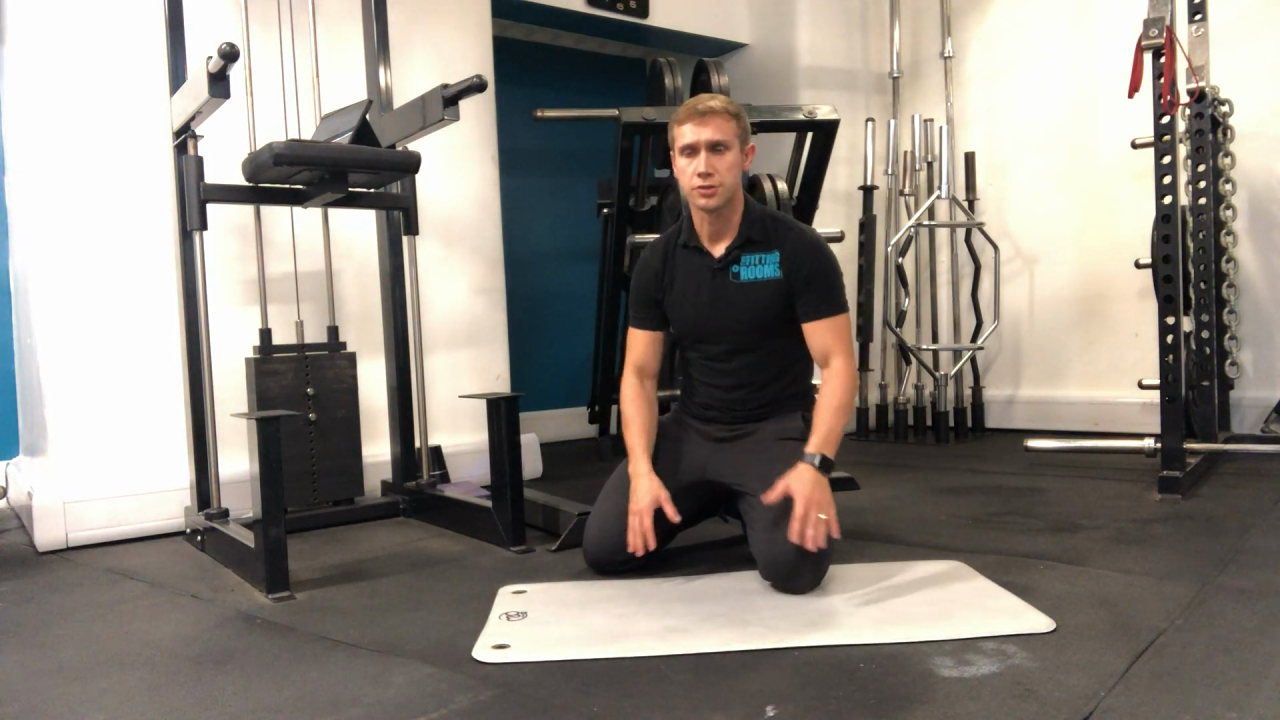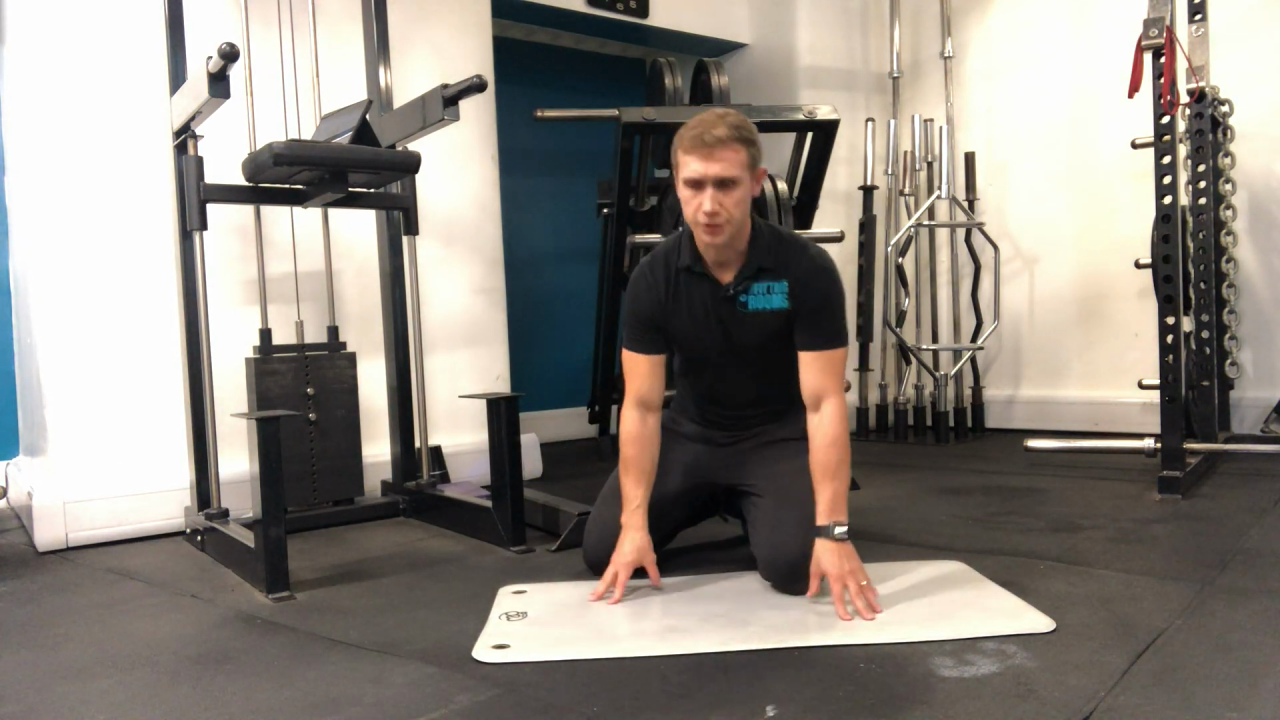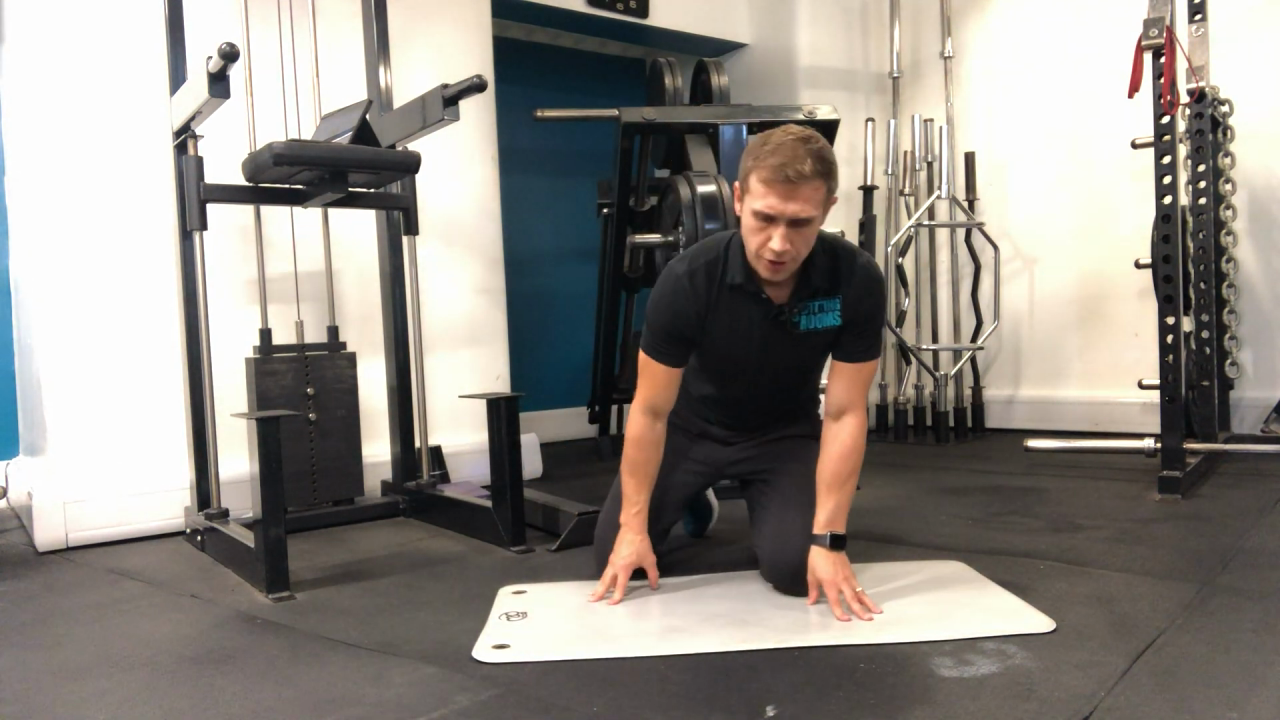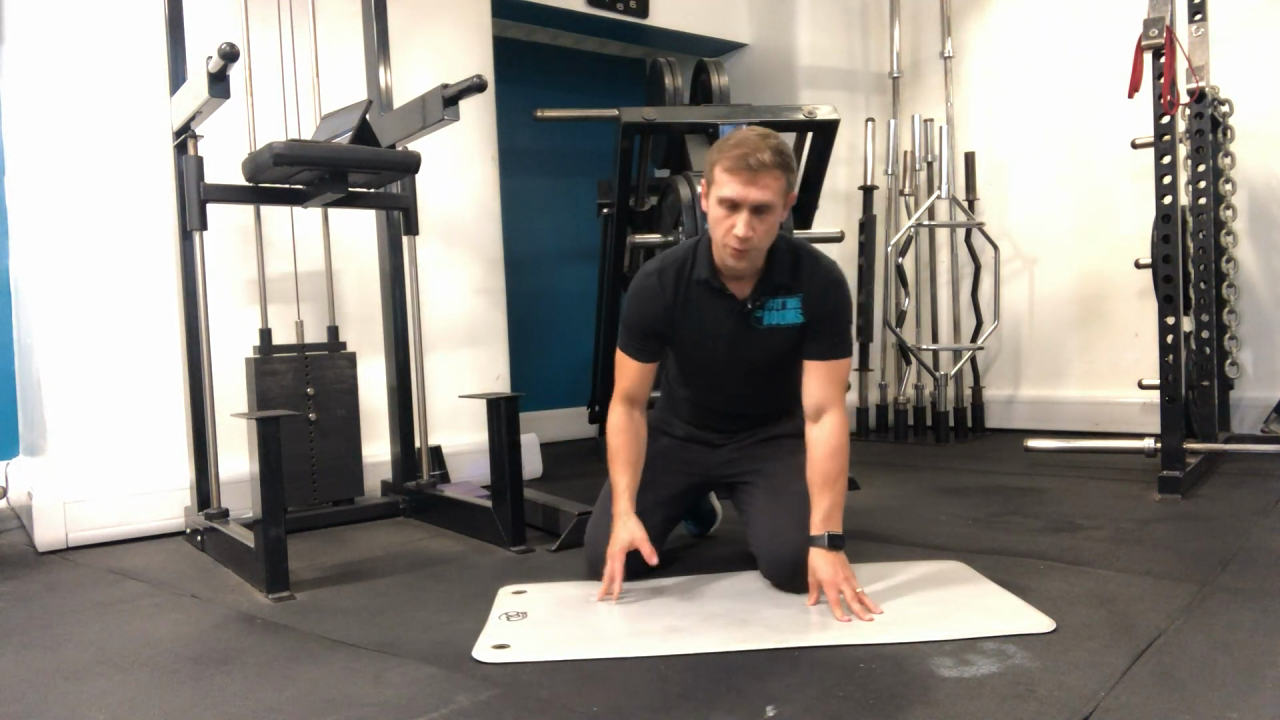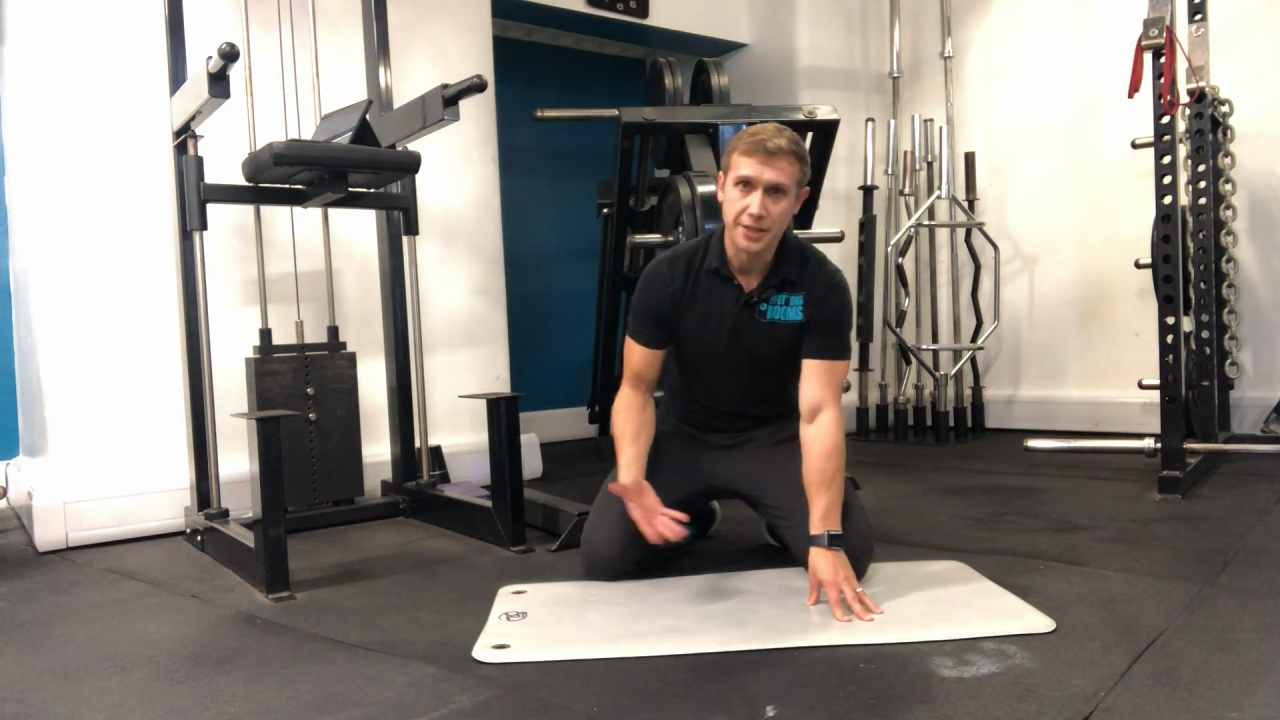
dt=0.4s
person 1, frame 1
left shoulder: (799, 249)
right shoulder: (658, 261)
left elbow: (838, 365)
right elbow: (640, 374)
left wrist: (815, 464)
right wrist: (641, 471)
left hip: (776, 433)
right hip: (690, 431)
left knee: (794, 566)
right knee: (605, 549)
left ankle: (751, 505)
right ankle: (715, 500)
person 1, frame 2
left shoulder: (807, 269)
right shoulder: (653, 277)
left elbow: (824, 403)
right elbow: (642, 406)
left wrist: (832, 531)
right wrist: (633, 524)
left hip: (776, 435)
right hip: (690, 433)
left knee: (793, 566)
right knee: (603, 553)
left ankle: (753, 509)
right ankle: (715, 500)
person 1, frame 3
left shoulder: (857, 281)
right shoulder: (687, 280)
left elbow: (845, 415)
right elbow: (651, 412)
left wrist: (827, 540)
right wrist: (633, 528)
left hip: (786, 432)
right hip: (692, 428)
left knee: (793, 568)
right knee: (615, 557)
left ankle: (757, 503)
right ankle: (694, 497)
person 1, frame 4
left shoulder: (820, 282)
right shoulder: (658, 282)
left elbow: (824, 414)
right elbow: (629, 403)
left wrist: (827, 540)
right wrist: (623, 512)
left hip: (770, 436)
right hip: (678, 433)
left knee: (791, 564)
right knee: (609, 558)
left ankle: (748, 504)
right ankle: (694, 503)
person 1, frame 5
left shoulder: (822, 285)
right shoulder: (669, 274)
left elbow: (819, 412)
right elbow: (636, 388)
left wrist: (825, 538)
right wrist: (631, 477)
left hip: (773, 437)
right hip: (683, 435)
left knee: (851, 553)
right knee: (605, 557)
left ankle: (776, 514)
right ankle: (693, 507)
